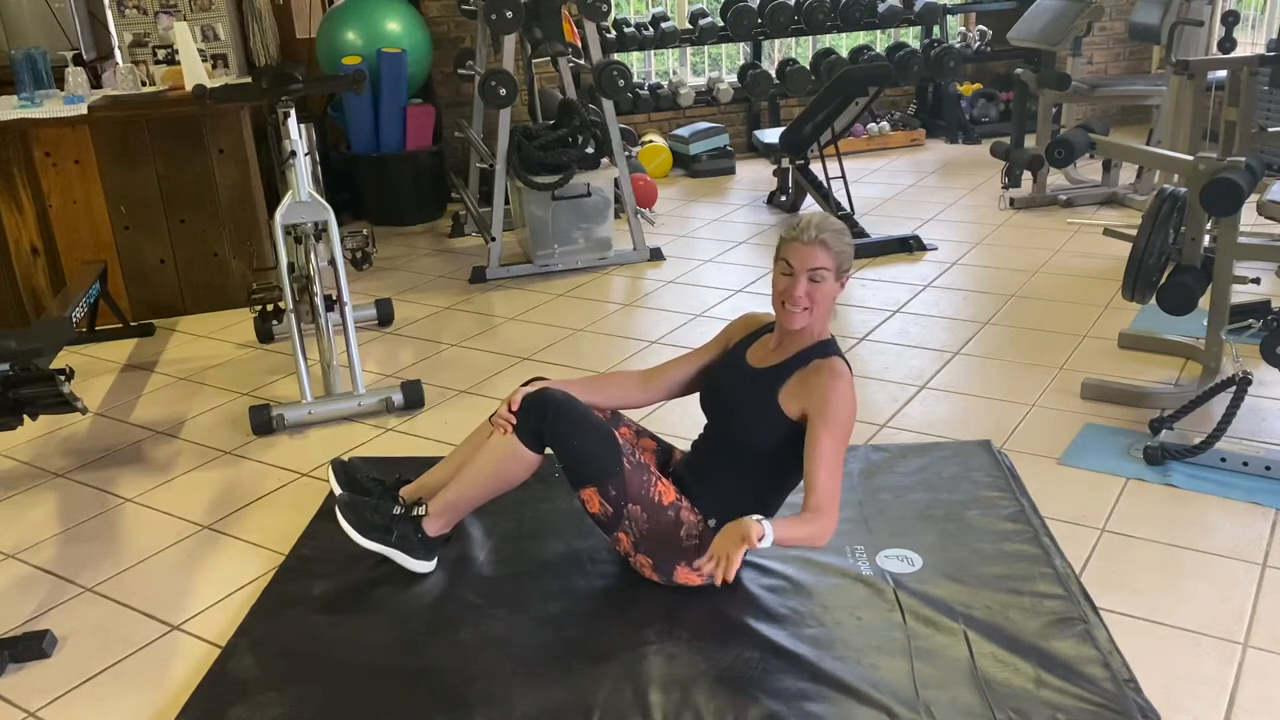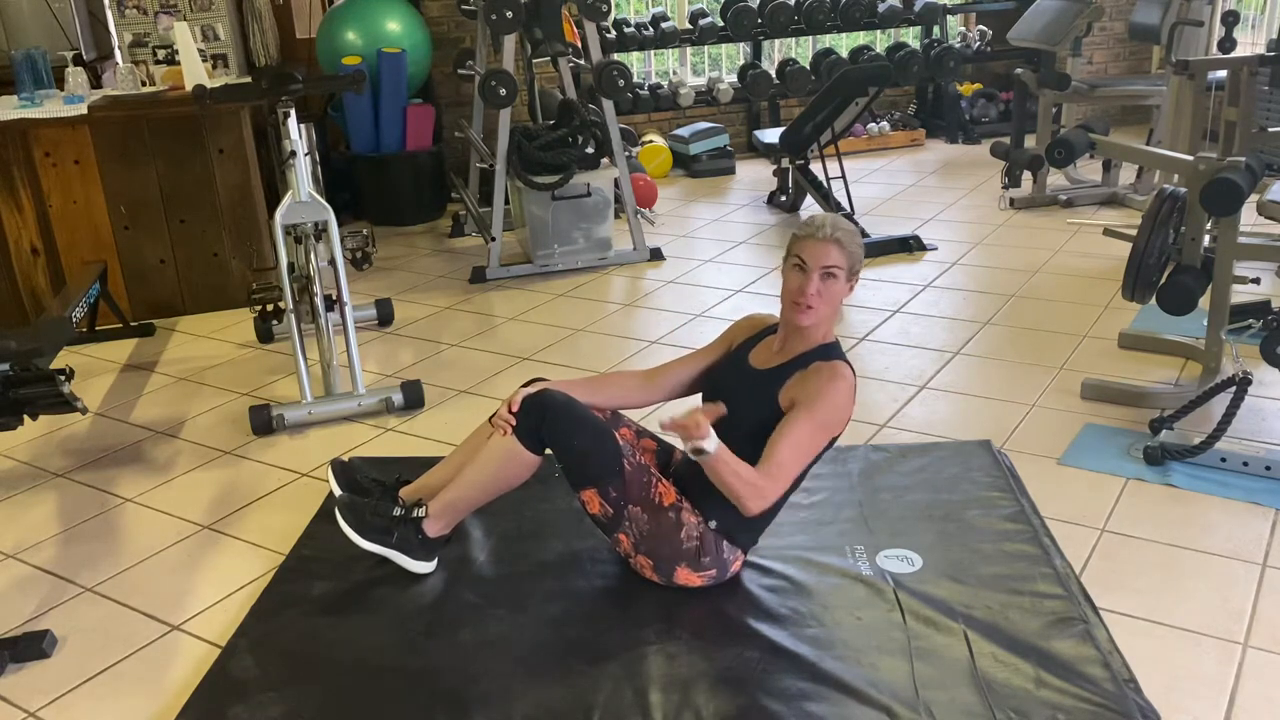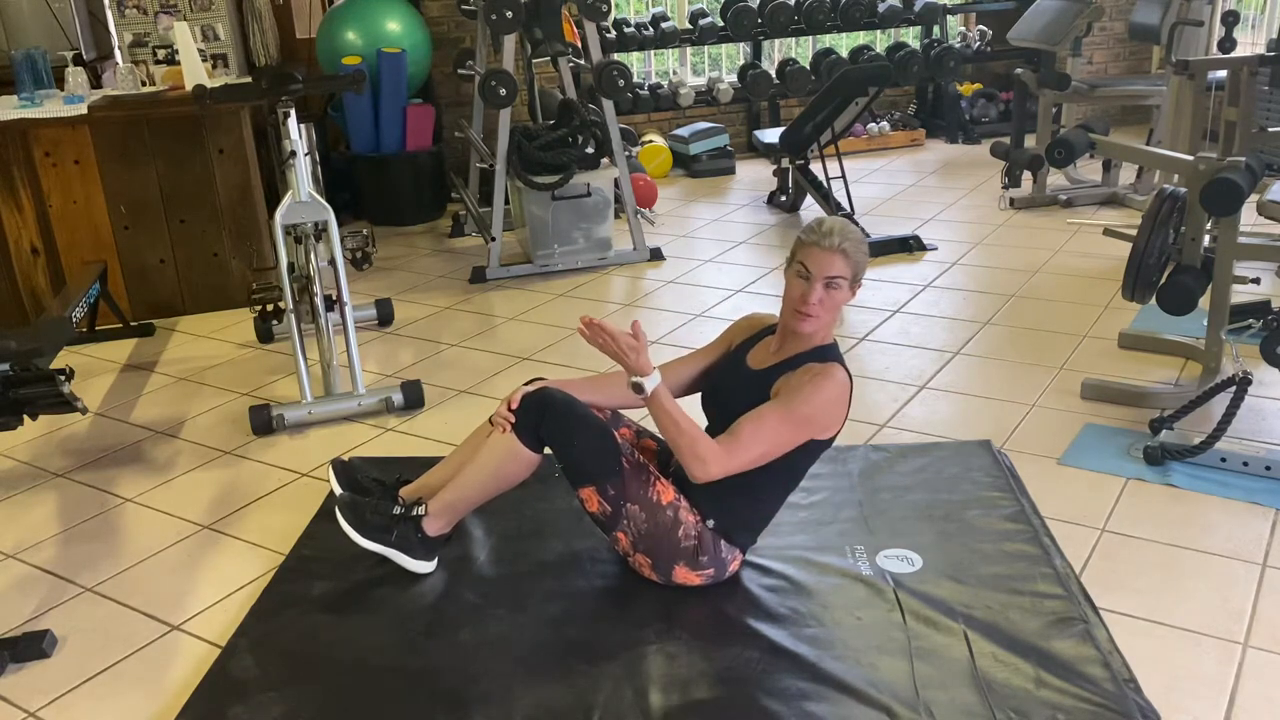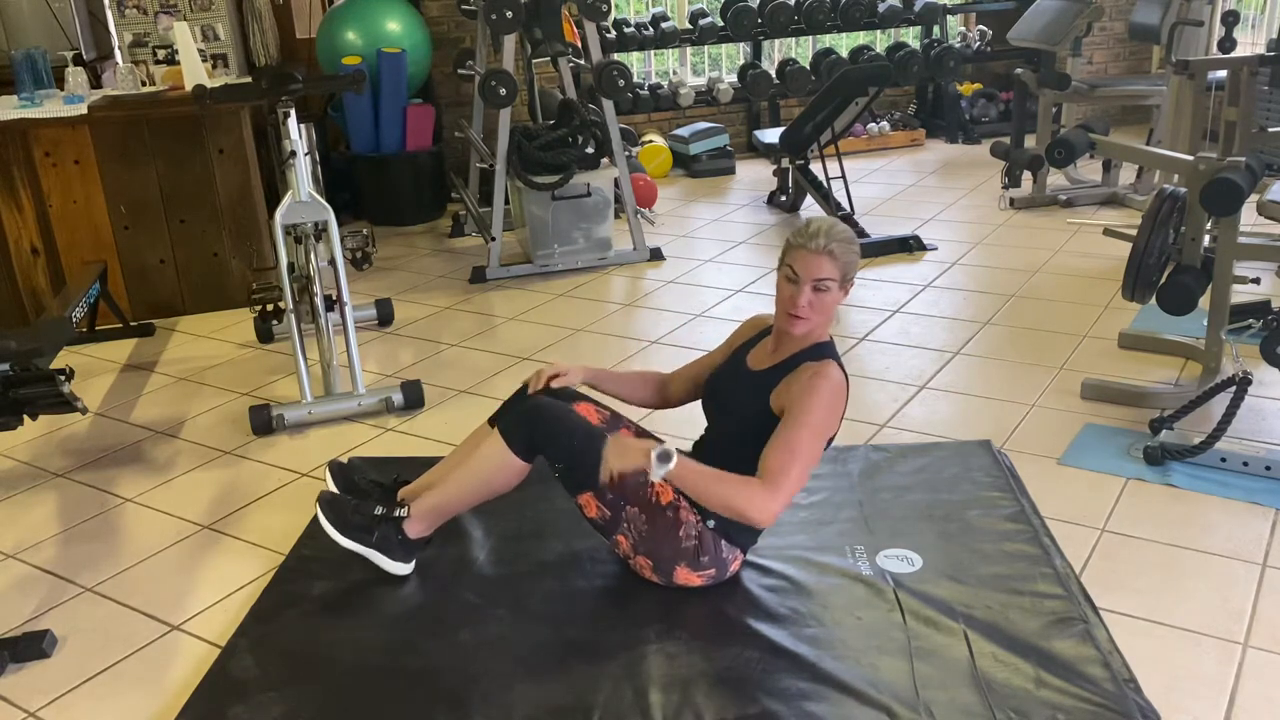
dt=0.4s
person 1, frame 1
left shoulder: (827, 380)
right shoulder: (752, 329)
left elbow: (820, 522)
right elbow: (649, 384)
left wrist: (753, 528)
right wrist: (547, 386)
left hip: (699, 542)
right hip: (684, 485)
left knee: (547, 413)
right knee: (538, 399)
left ankle: (422, 530)
right ankle: (406, 498)
person 1, frame 2
left shoulder: (829, 381)
right shoulder: (756, 330)
left elbow: (756, 494)
right elbow: (651, 384)
left wrist: (705, 441)
right wrist: (548, 387)
left hip: (701, 544)
right hip: (684, 486)
left knee: (547, 416)
right knee: (538, 400)
left ankle: (422, 530)
right ankle: (405, 499)
person 1, frame 3
left shoulder: (824, 383)
right shoulder: (756, 330)
left elbow: (709, 462)
right elbow: (655, 386)
left wrist: (642, 376)
right wrist: (548, 385)
left hip: (698, 545)
right hip: (679, 489)
left knee: (545, 412)
right knee: (537, 399)
left ankle: (422, 530)
right ankle: (406, 499)
person 1, frame 4
left shoulder: (820, 381)
right shoulder: (761, 330)
left elbow: (763, 505)
right elbow: (672, 389)
left wrist: (658, 460)
right wrist: (585, 375)
left hip: (699, 546)
right hip: (683, 494)
left knee: (538, 422)
right knee: (544, 399)
left ankle: (403, 531)
right ankle: (402, 499)
